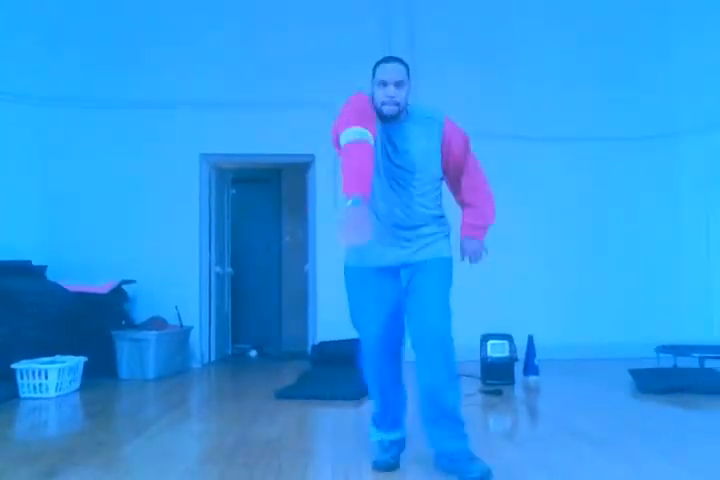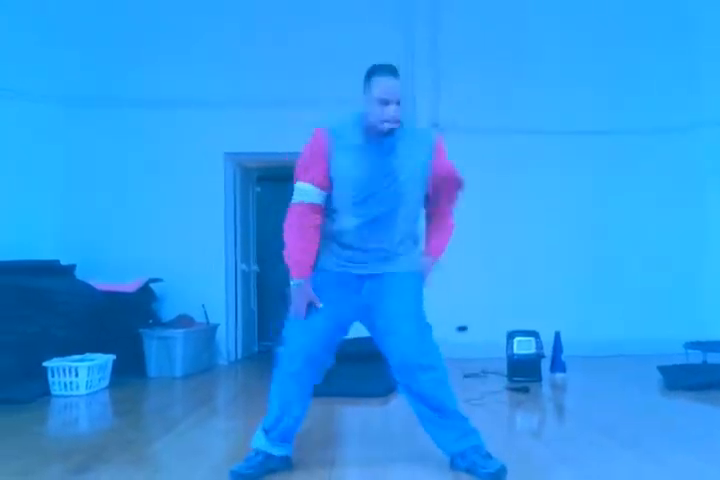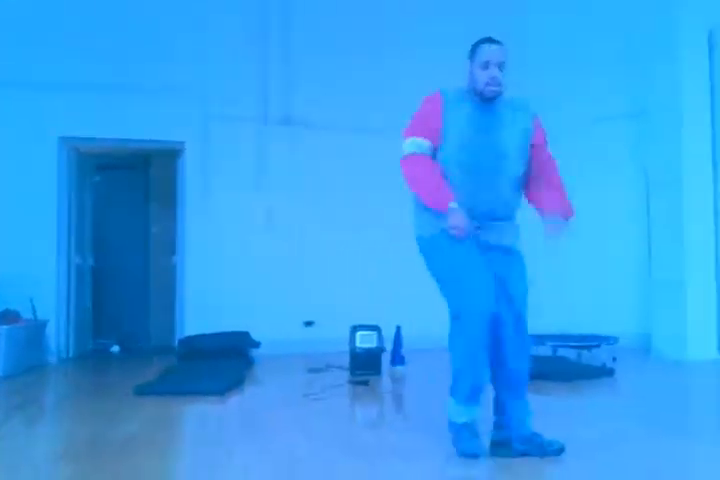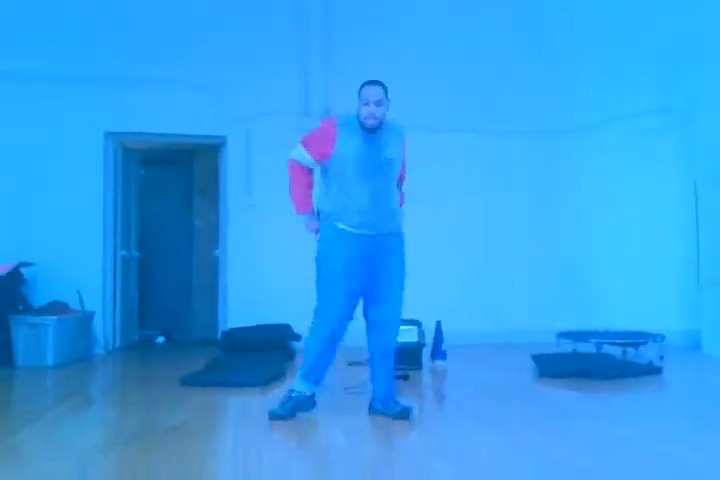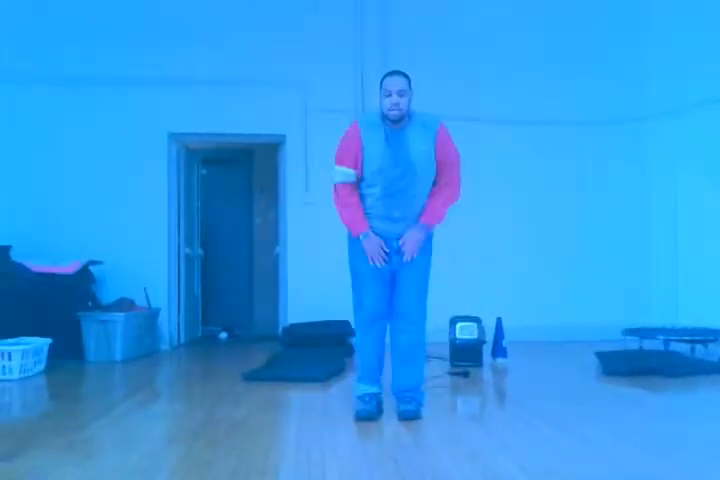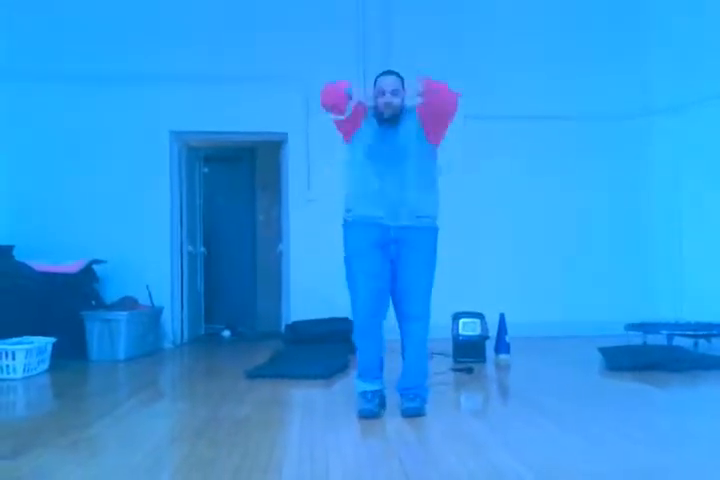
dt=0.4s
person 1, frame 1
left shoulder: (439, 130)
right shoulder: (359, 112)
left elbow: (467, 173)
right elbow: (354, 149)
left wrist: (475, 227)
right wrist: (357, 203)
left hip: (427, 258)
right hip: (370, 261)
left knee: (434, 347)
right knee: (377, 352)
right ankle: (388, 435)
person 1, frame 2
left shoulder: (424, 147)
right shoulder: (329, 139)
left elbow: (442, 202)
right elbow: (306, 209)
left wrist: (430, 252)
right wrist: (298, 277)
left hip: (393, 275)
right hip: (331, 271)
left knee: (418, 360)
right knee: (298, 356)
person 1, frame 3
left shoulder: (523, 118)
right shoulder: (442, 104)
left elbow: (541, 177)
right elbow: (414, 159)
left wrist: (556, 208)
right wrist: (447, 207)
left hip: (499, 241)
right hip: (448, 235)
left knee: (512, 329)
right knee: (477, 310)
left ankle: (514, 430)
right ankle: (464, 414)
person 1, frame 4
left shoulder: (396, 138)
right shoulder: (334, 131)
right elbow: (299, 162)
right wrist: (305, 211)
left hip: (387, 239)
right hip: (342, 237)
left knee: (386, 319)
right knee: (331, 316)
left ankle: (384, 395)
right ankle: (304, 390)
person 1, frame 5
left shoulder: (434, 132)
right shoulder: (360, 132)
left elbow: (448, 185)
right elbow: (344, 187)
left wrist: (422, 228)
right wrist: (363, 234)
left hip: (414, 238)
right hip: (370, 239)
left knee: (410, 315)
right knee: (370, 314)
left ankle: (409, 394)
right ankle: (368, 392)
person 1, frame 6
left shoulder: (423, 122)
right shoulder: (358, 122)
left elbow: (447, 101)
right elbow: (331, 99)
left wrist: (428, 92)
right wrist: (345, 94)
left hip: (416, 231)
right hip: (365, 229)
left knee: (415, 311)
right knee: (367, 308)
left ankle: (413, 391)
right ankle: (370, 388)
